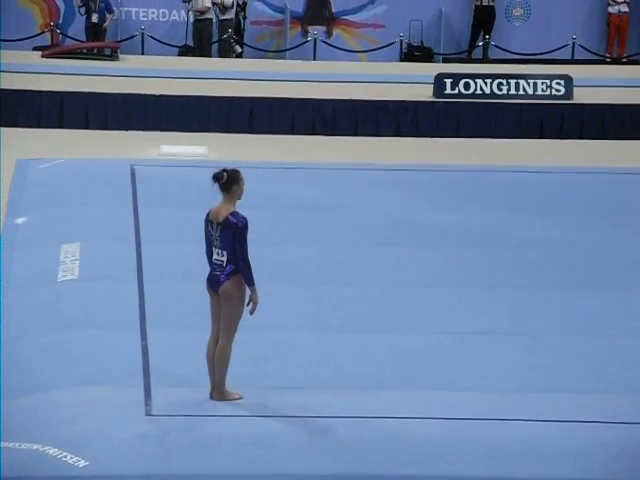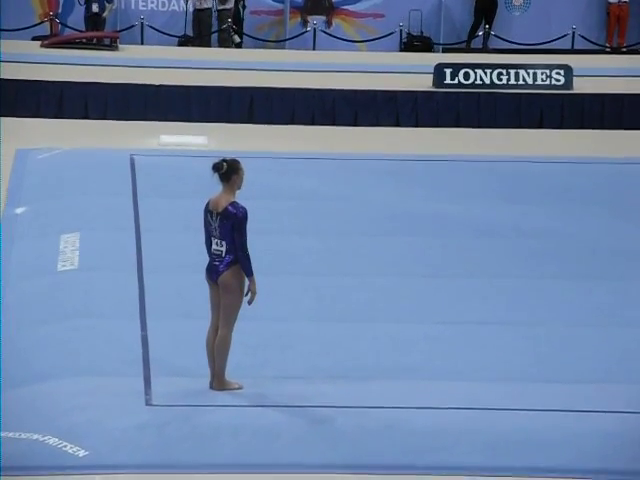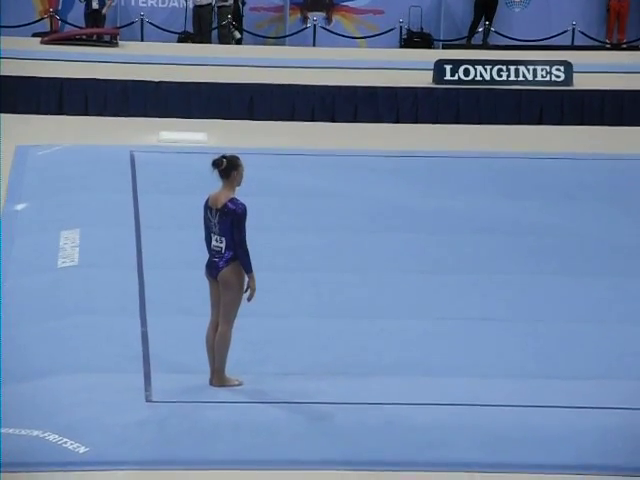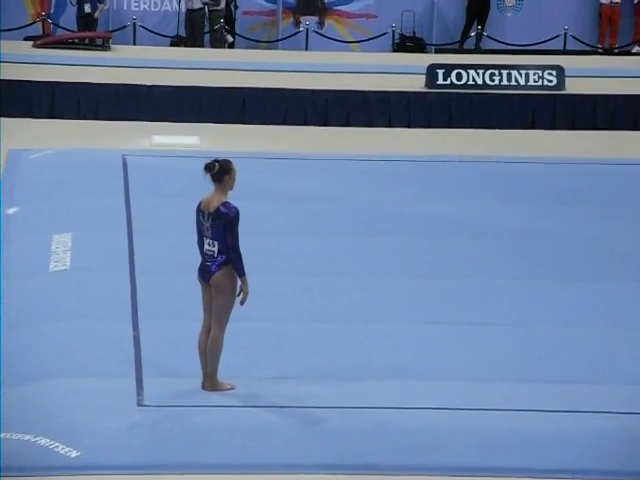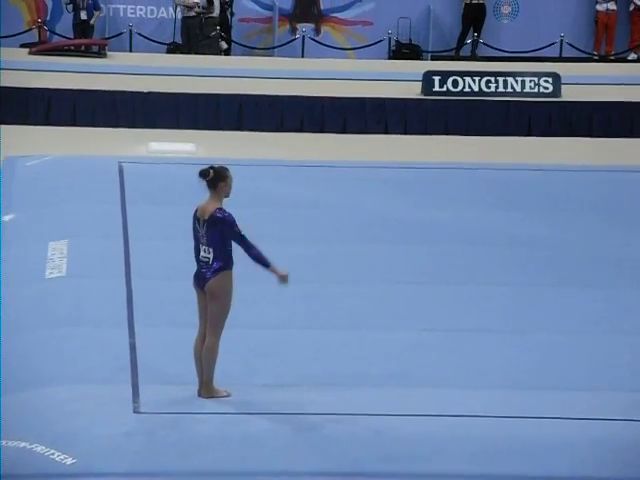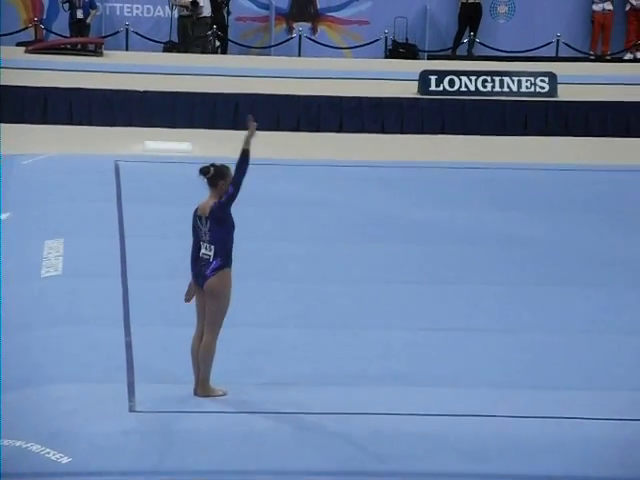
dt=0.3s
person 1, frame 1
left shoulder: (209, 215)
right shoulder: (238, 220)
left elbow: (208, 251)
right elbow: (242, 258)
right wrist: (253, 289)
left hip: (213, 278)
right hip: (231, 282)
left knee: (215, 335)
right knee: (226, 338)
left ankle: (214, 387)
right ankle: (220, 390)
person 1, frame 2
left shoulder: (209, 205)
right shoulder: (238, 211)
left elbow: (208, 241)
right elbow: (242, 248)
right wrist: (251, 280)
left hip: (212, 269)
right hip: (230, 272)
left knee: (215, 325)
right knee: (225, 328)
left ankle: (214, 377)
right ankle: (220, 380)
person 1, frame 3
left shoulder: (209, 201)
right shoulder: (237, 207)
left elbow: (207, 237)
right elbow: (241, 245)
right wrist: (251, 277)
left hip: (212, 265)
right hip: (230, 269)
left knee: (215, 321)
right knee: (225, 324)
left ankle: (214, 373)
right ankle: (220, 376)
person 1, frame 4
left shoulder: (201, 205)
right shoulder: (229, 211)
left elbow: (200, 241)
right elbow: (233, 249)
right wrist: (244, 280)
left hip: (205, 269)
right hip: (222, 272)
left knee: (207, 325)
right knee: (218, 328)
left ankle: (206, 377)
right ankle: (212, 380)
person 1, frame 5
left shoulder: (198, 213)
right shoulder: (223, 217)
right elbow: (247, 246)
right wrist: (274, 269)
left hip: (200, 276)
right hip: (218, 278)
left knee: (203, 332)
right knee: (213, 335)
left ankle: (203, 385)
right ankle: (208, 387)
person 1, frame 6
left shoulder: (199, 210)
right shoulder: (221, 209)
left elbow: (195, 251)
right elbow: (238, 179)
left wrist: (193, 282)
right wrist: (247, 142)
left hip: (202, 275)
right hip: (218, 277)
left knee: (202, 331)
right knee: (211, 334)
left ankle: (199, 383)
right ankle: (204, 385)
